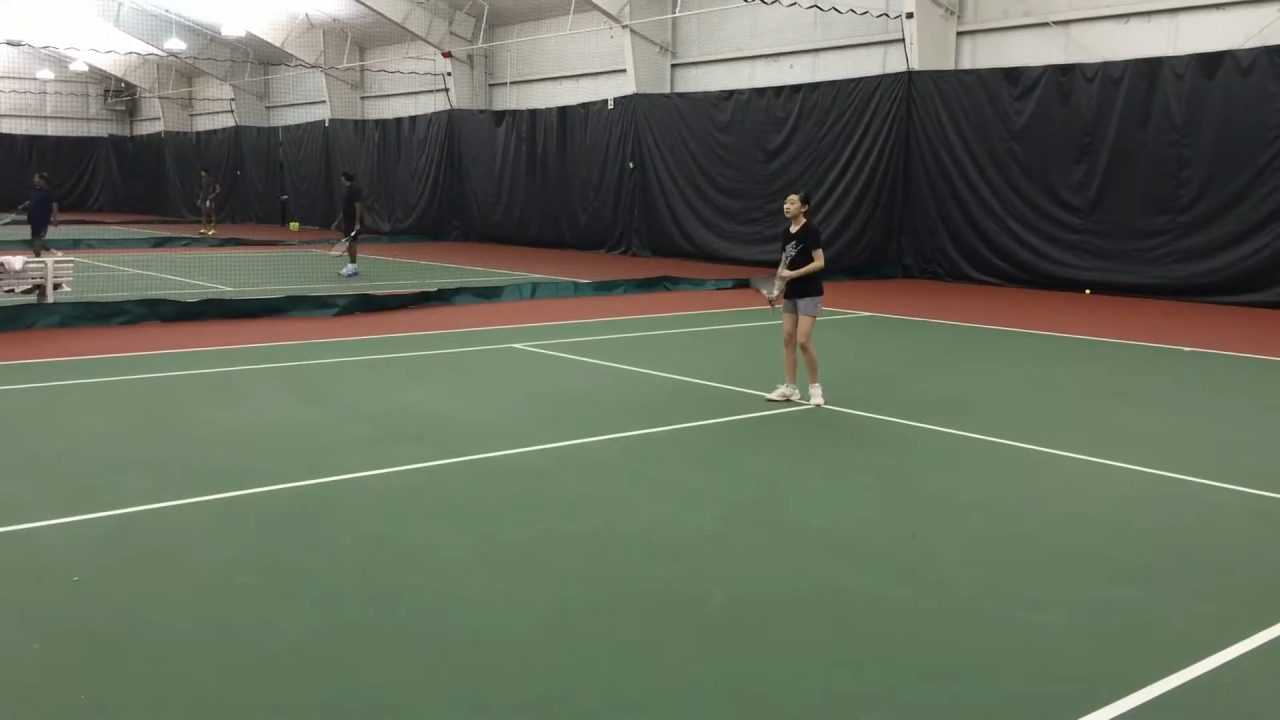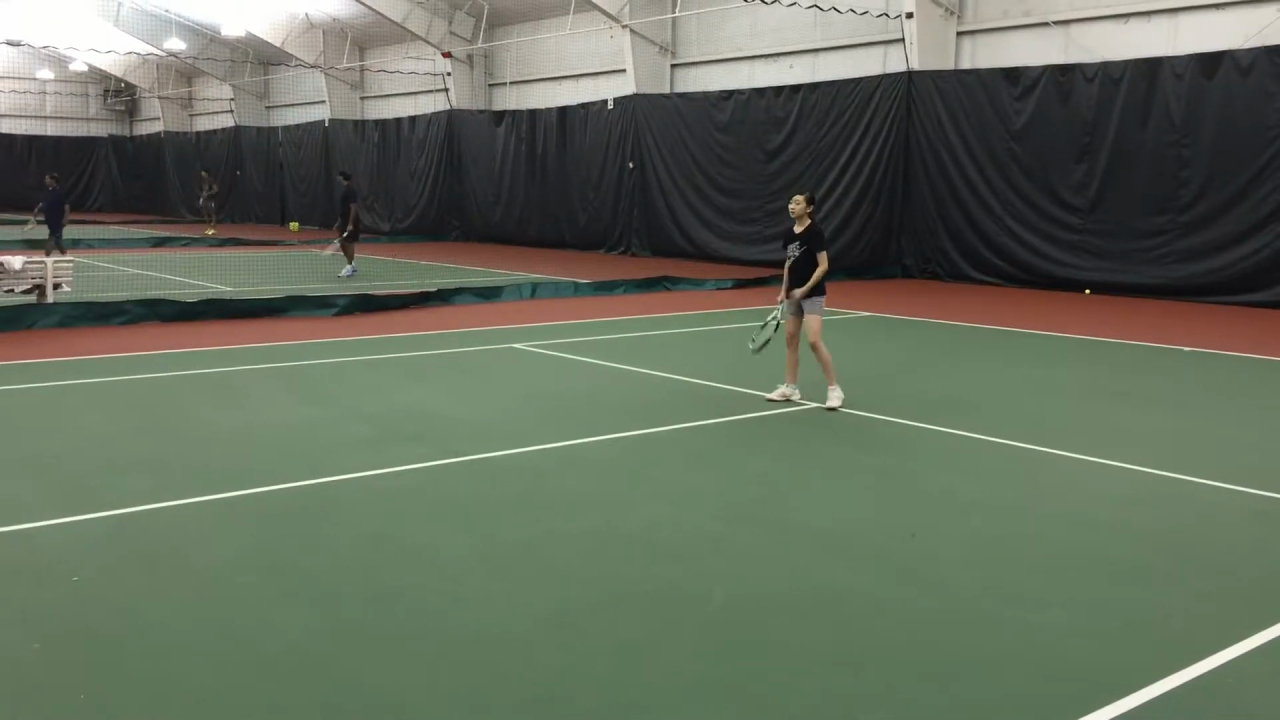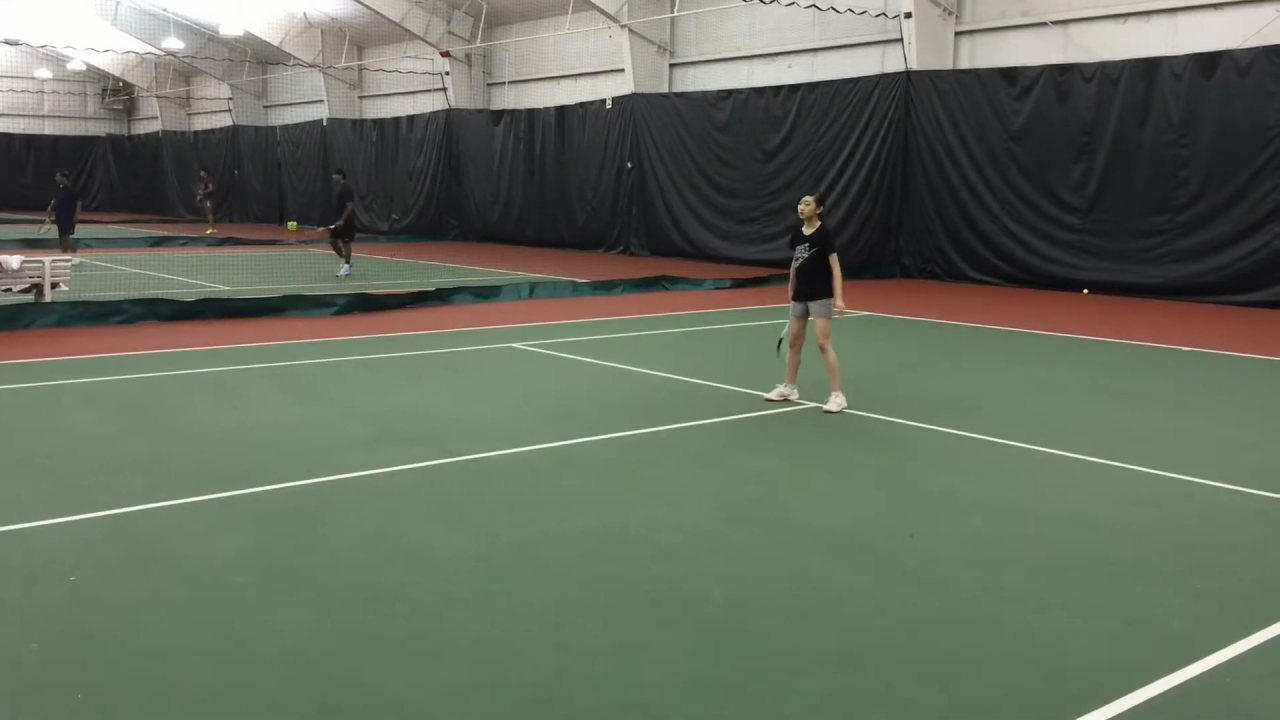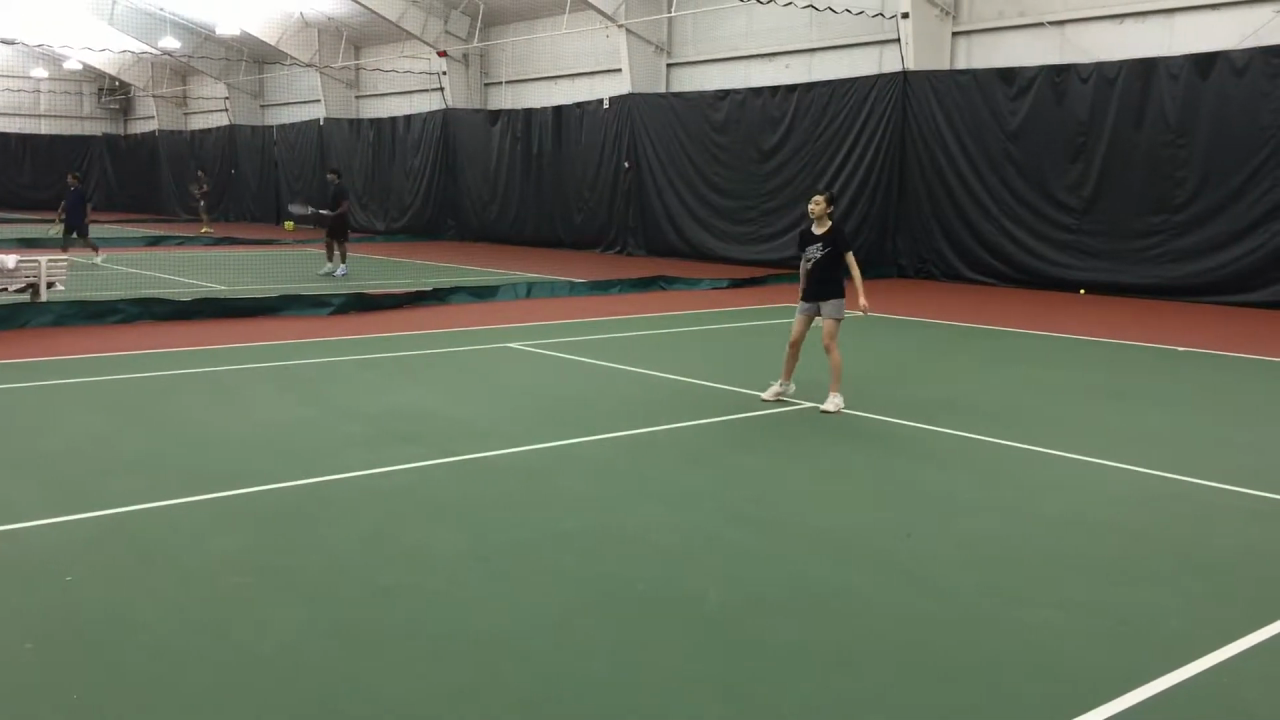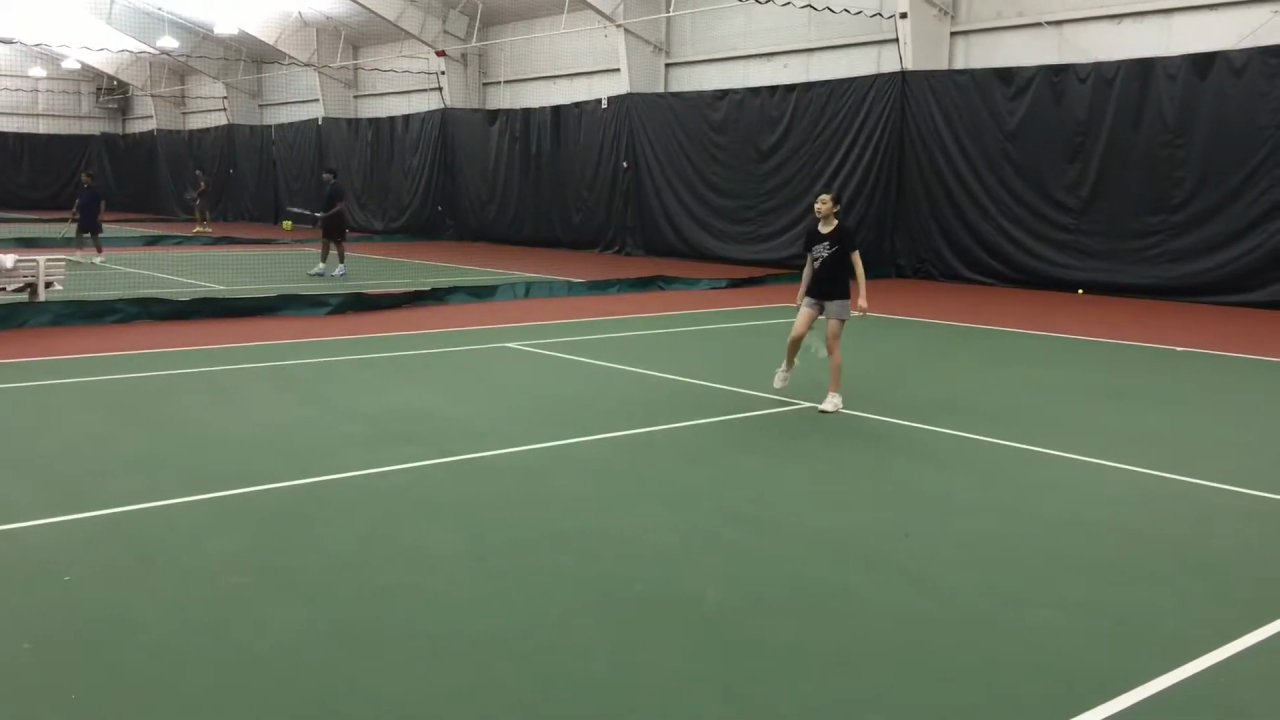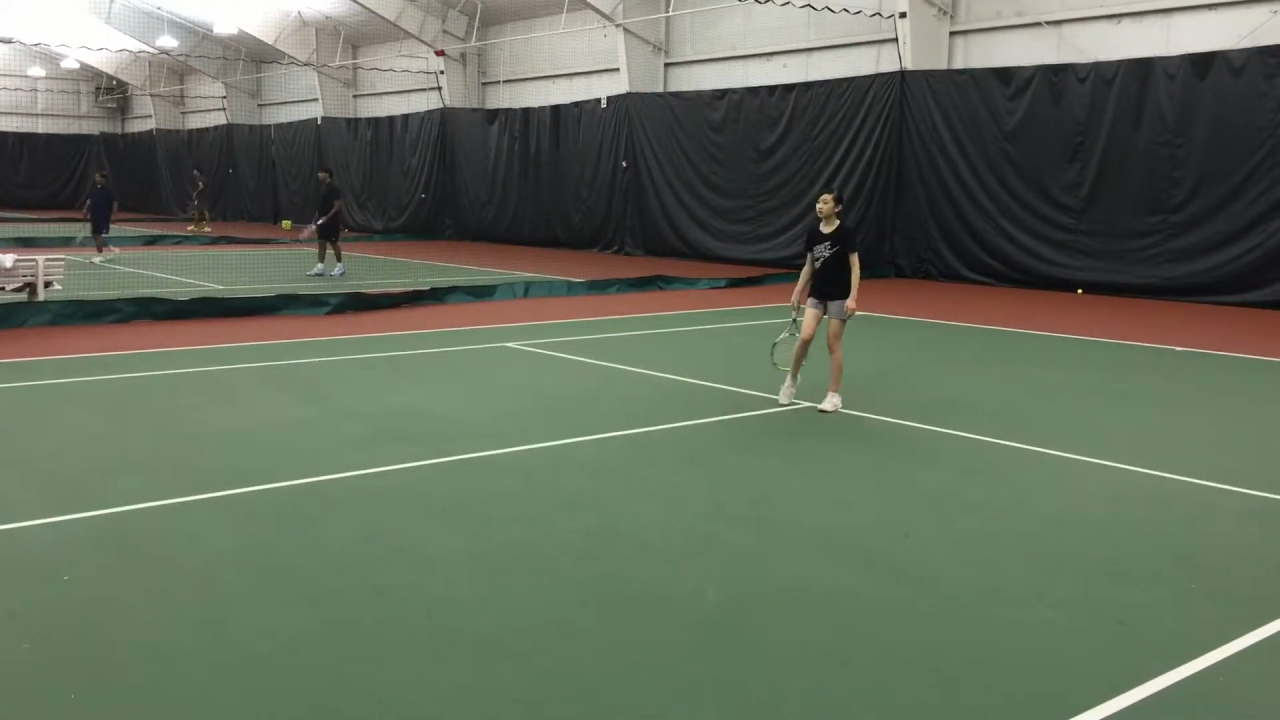
dt=0.2s
person 1, frame 1
left shoulder: (810, 231)
right shoulder: (786, 233)
left elbow: (819, 263)
left wrist: (793, 274)
left hip: (810, 293)
right hip: (791, 293)
left knee: (803, 342)
right knee: (789, 340)
left ankle: (814, 386)
right ankle: (790, 388)
person 1, frame 2
left shoulder: (815, 232)
right shoulder: (789, 233)
left elbow: (823, 265)
left wrist: (805, 289)
right wrist: (783, 291)
left hip: (812, 294)
right hip: (794, 294)
left knee: (814, 342)
right knee: (791, 339)
left ankle: (834, 389)
right ankle: (790, 387)
person 1, frame 3
left shoulder: (824, 234)
right shoulder: (796, 234)
left elbow: (835, 267)
left wrist: (839, 297)
right wrist: (790, 289)
left hip: (821, 296)
right hip: (800, 295)
left knee: (824, 344)
right knee: (794, 340)
left ankle: (838, 395)
right ankle: (789, 388)
person 1, frame 4
left shoulder: (837, 233)
right shoulder: (805, 234)
left elbow: (852, 265)
left wrist: (861, 295)
right wrist: (801, 291)
left hip: (833, 296)
right hip: (809, 295)
left knee: (829, 344)
right knee: (795, 340)
left ankle: (835, 396)
right ankle: (785, 384)
person 1, frame 5
left shoulder: (844, 233)
right shoulder: (811, 234)
left elbow: (858, 265)
left wrist: (862, 296)
right wrist: (801, 293)
left hip: (838, 296)
right hip: (814, 294)
left knee: (832, 344)
right knee: (796, 335)
left ankle: (834, 395)
right ankle: (787, 366)
person 1, frame 6
left shoulder: (845, 232)
right shoulder: (813, 233)
left elbow: (855, 267)
left wrist: (852, 297)
right wrist: (797, 292)
left hip: (839, 296)
right hip: (816, 294)
left knee: (833, 344)
right knee: (805, 337)
left ankle: (834, 395)
right ankle: (792, 378)
